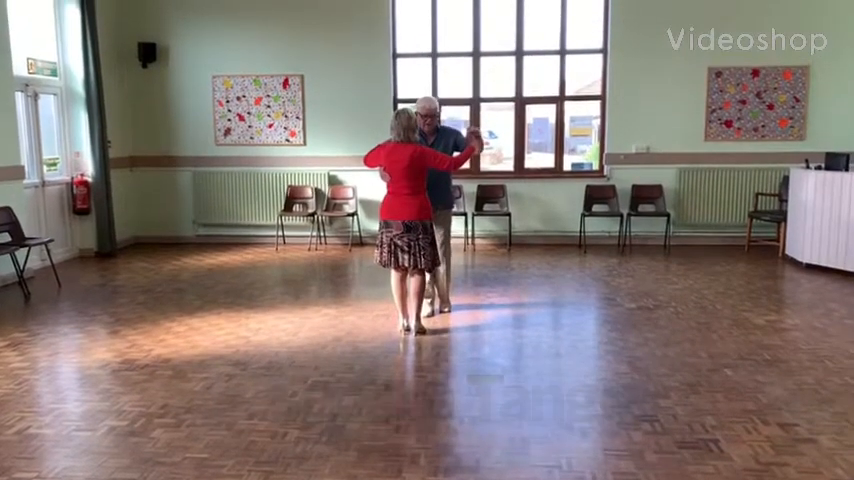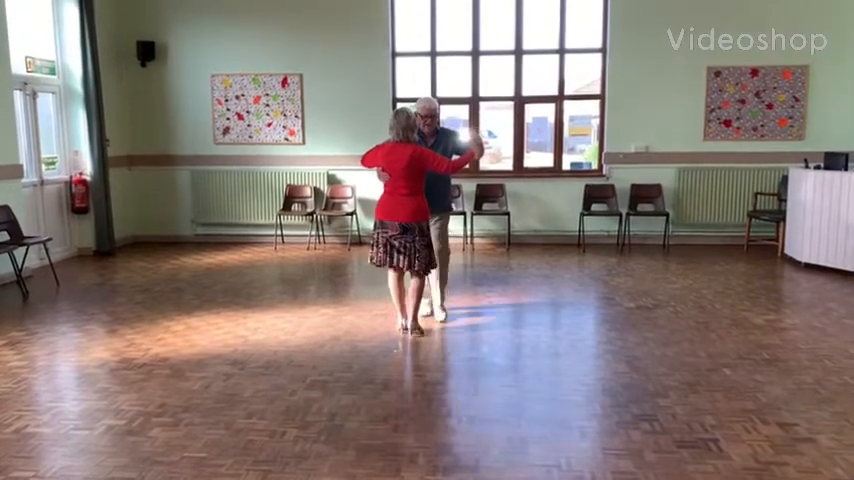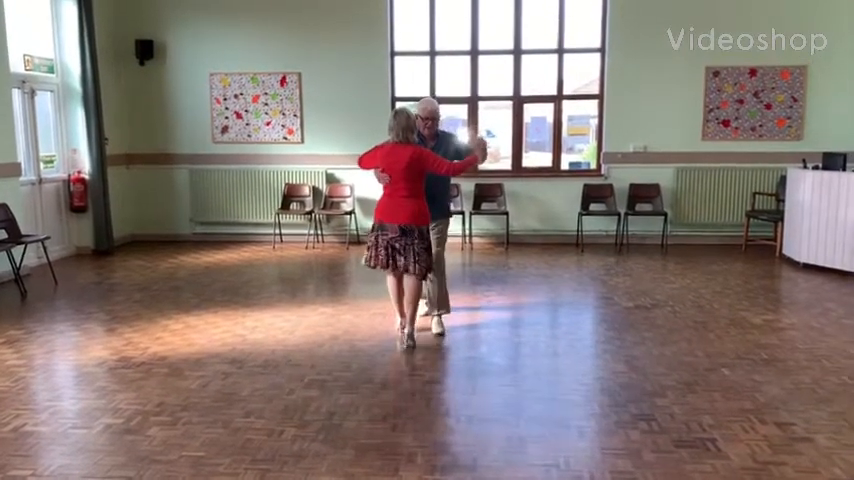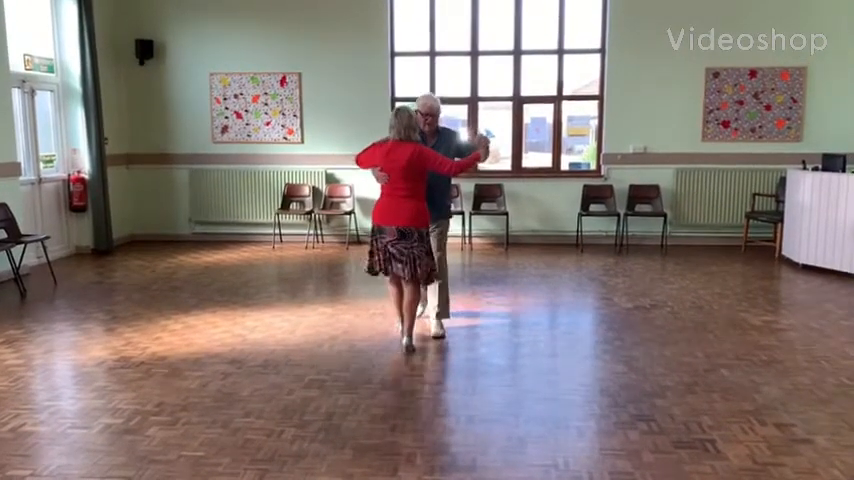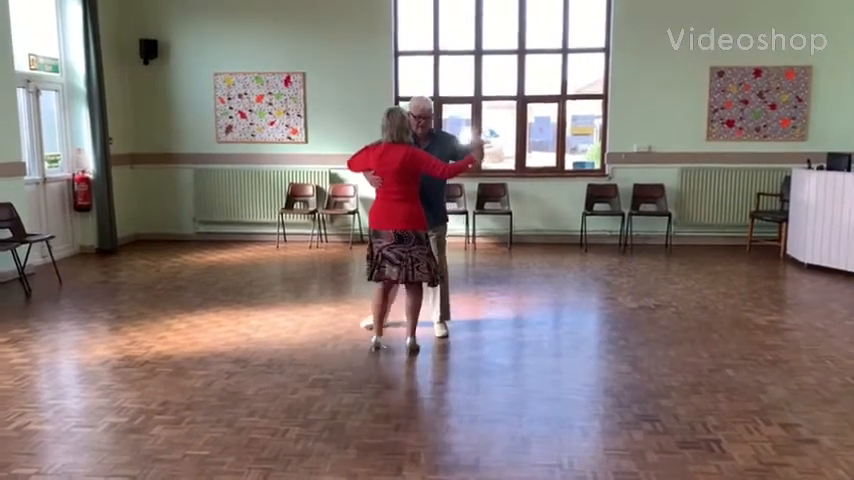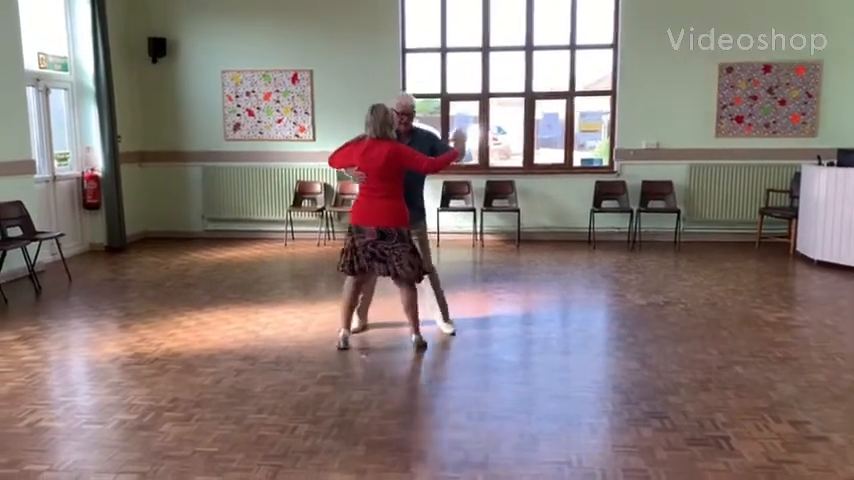
dt=0.3s
person 1, frame 1
left shoulder: (385, 150)
right shoulder: (420, 152)
left elbow: (367, 160)
right elbow: (451, 163)
right wrist: (472, 148)
left hip: (391, 215)
right hip: (416, 216)
left knee: (397, 269)
right knee: (418, 269)
left ankle: (403, 319)
right ankle: (415, 320)
person 1, frame 2
left shoulder: (383, 151)
right shoulder: (418, 153)
left elbow: (365, 161)
right elbow: (449, 167)
right wrist: (473, 153)
left hip: (387, 215)
right hip: (412, 216)
left knee: (394, 269)
right knee: (418, 270)
left ankle: (401, 318)
right ankle: (412, 320)
person 1, frame 3
left shoulder: (382, 151)
right shoulder: (419, 154)
left elbow: (362, 162)
right elbow: (450, 169)
right wrist: (476, 157)
left hip: (386, 217)
right hip: (413, 219)
left knee: (392, 271)
right knee: (414, 274)
left ankle: (400, 319)
right ankle: (409, 328)
person 1, frame 4
left shoulder: (381, 150)
right shoulder: (419, 152)
left elbow: (360, 160)
right elbow: (452, 168)
right wrist: (478, 155)
left hip: (384, 219)
right hip: (412, 221)
left knee: (393, 276)
right knee: (412, 279)
left ankle: (402, 325)
right ankle: (407, 336)
person 1, frame 5
left shoulder: (374, 153)
right shoulder: (412, 154)
left elbow: (351, 164)
right elbow: (445, 171)
right wrist: (473, 158)
left hip: (380, 223)
right hip: (408, 224)
left knee: (385, 282)
right knee: (413, 282)
left ankle: (377, 334)
right ankle: (410, 337)
person 1, frame 6
left shoulder: (357, 149)
right shoulder: (397, 150)
left elbow: (333, 161)
right elbow: (430, 165)
right wrist: (456, 152)
left hip: (362, 219)
right hip: (392, 221)
left knee: (355, 278)
right knee: (405, 279)
left ankle: (344, 332)
right ankle: (415, 334)
person 2, frame 1
left shoulder: (450, 135)
left wrist: (475, 139)
left hip: (441, 203)
left knee: (442, 251)
left ankle: (443, 298)
right ankle: (427, 299)
person 2, frame 2
left shoulder: (449, 137)
right wrist: (382, 173)
left hip: (440, 206)
left knee: (439, 253)
left ankle: (439, 303)
right ankle: (428, 299)
person 2, frame 3
left shoulder: (450, 141)
left elbow: (471, 158)
right wrist: (380, 174)
left hip: (438, 211)
left knee: (435, 259)
left ankle: (437, 314)
right ankle: (429, 300)
person 2, frame 4
left shoulder: (450, 138)
left elbow: (473, 156)
left wrist: (481, 146)
right wrist: (378, 173)
left hip: (437, 212)
left knee: (436, 262)
left ankle: (437, 317)
right ankle: (421, 301)
person 2, frame 5
left shoulder: (445, 141)
left elbow: (467, 160)
left wrist: (473, 150)
right wrist: (371, 176)
left hip: (433, 216)
left knee: (437, 268)
left ankle: (440, 319)
person 2, frame 6
left shoulder: (425, 139)
right wrist: (353, 172)
left hip: (413, 214)
left knee: (425, 266)
left ankle: (444, 317)
right ankle: (360, 316)
